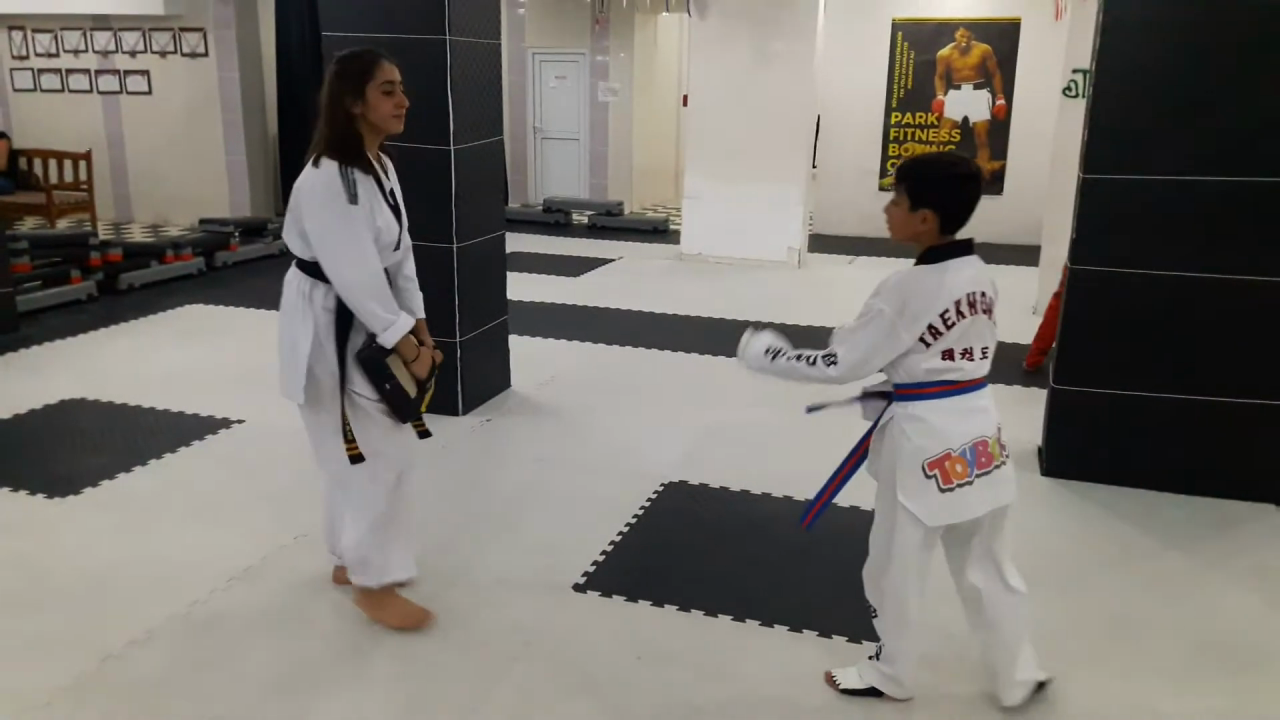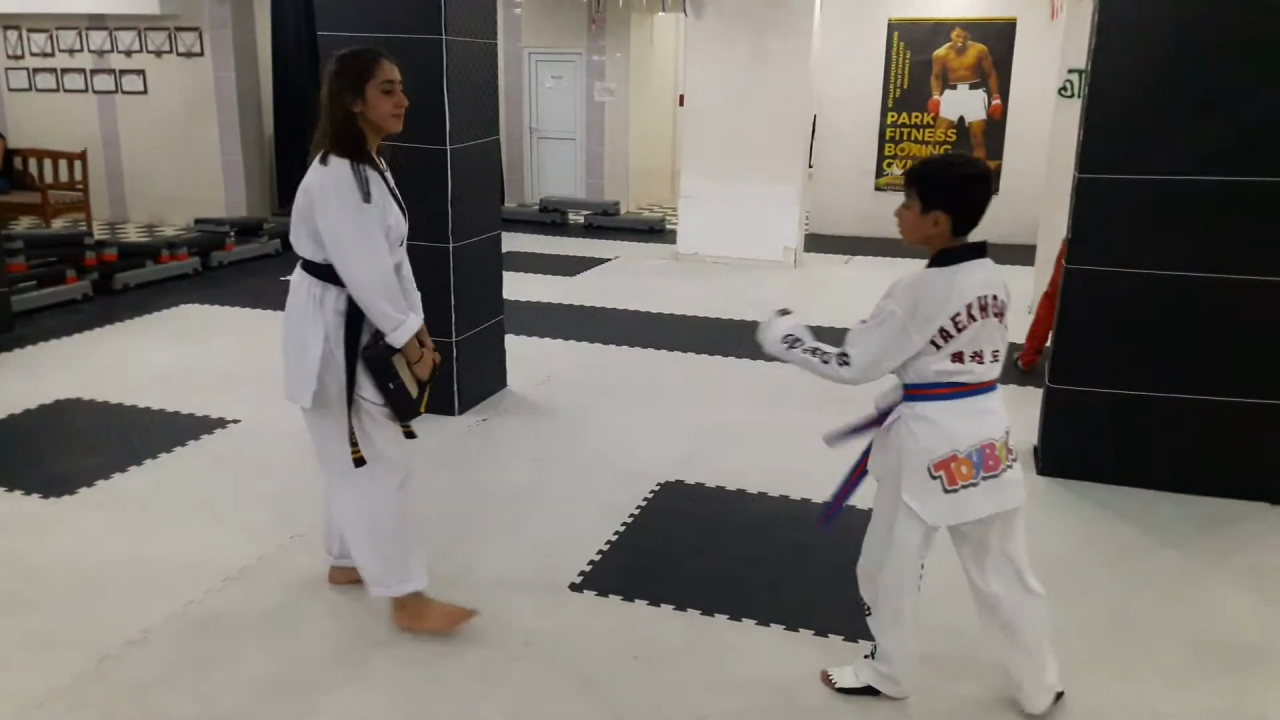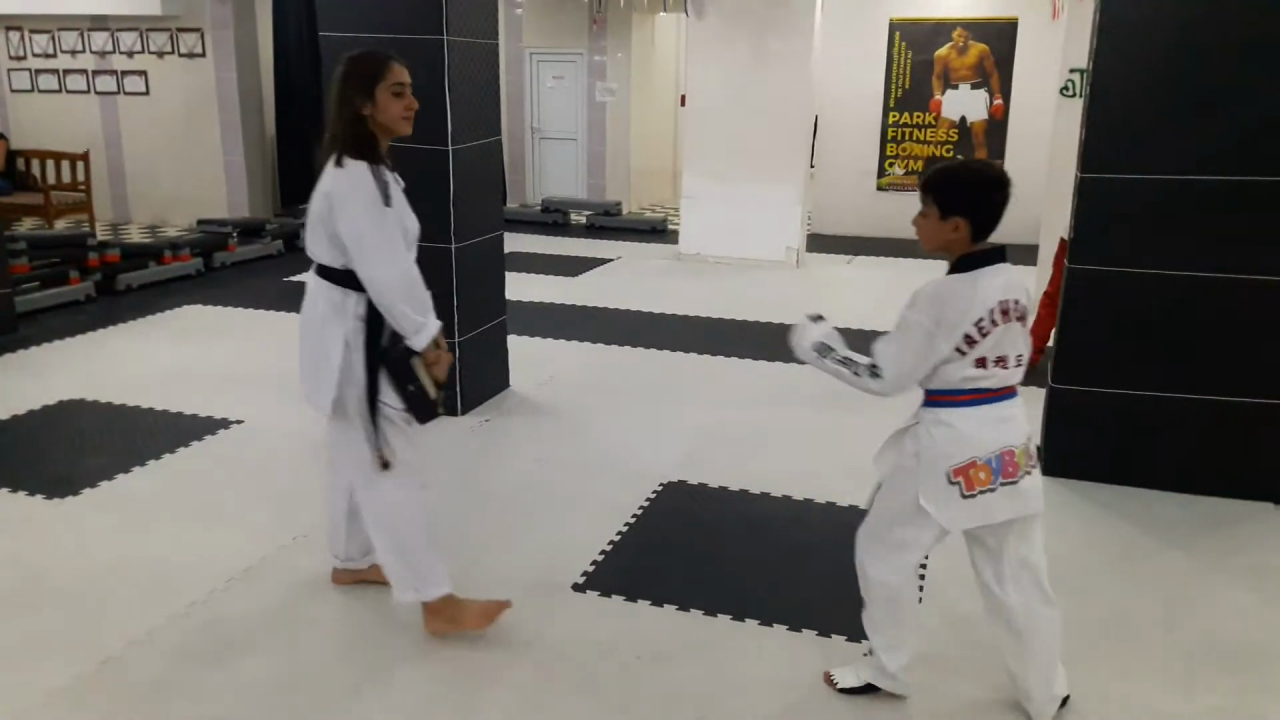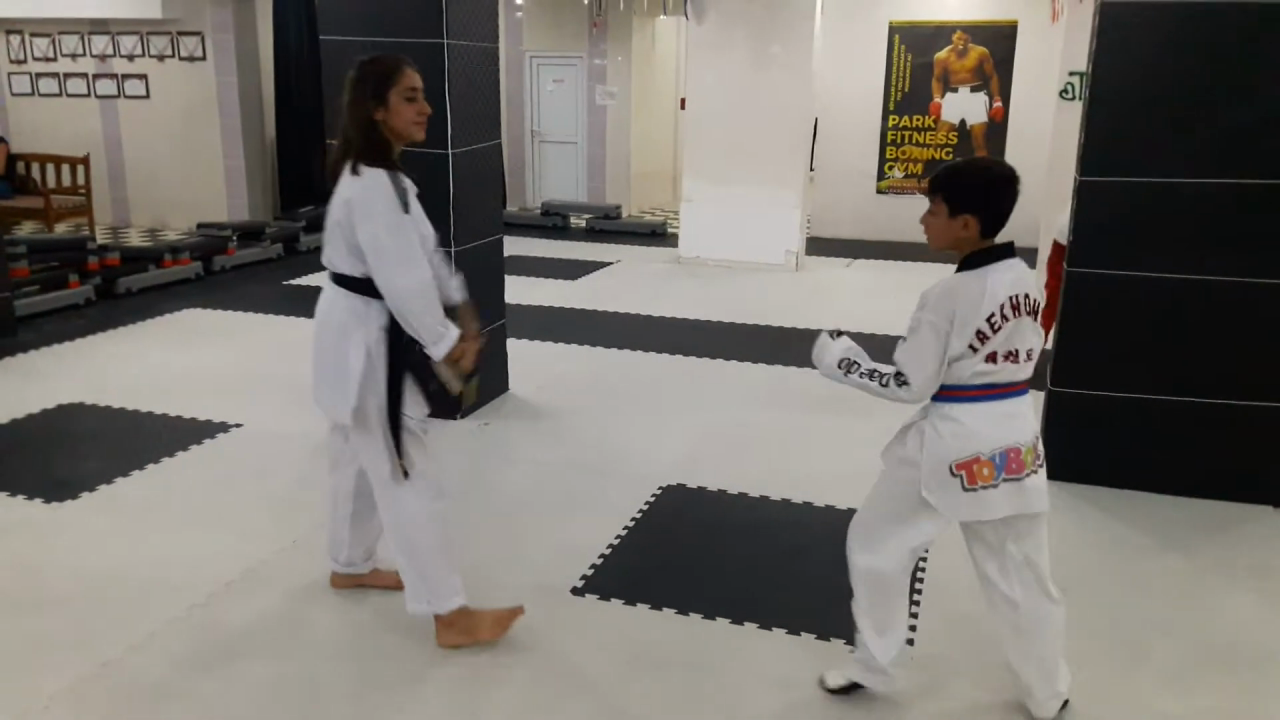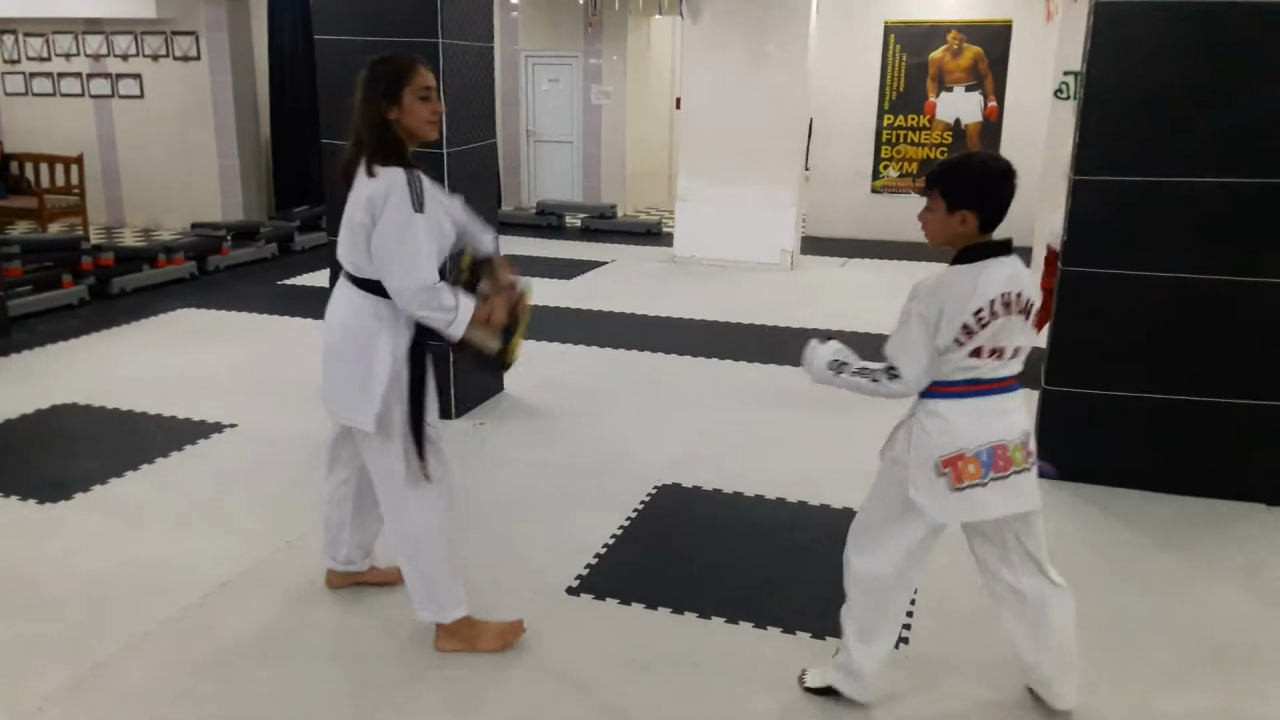
dt=0.1s
person 1, frame 1
left shoulder: (379, 166)
right shoulder: (329, 180)
left elbow: (397, 255)
right elbow: (356, 276)
left wrist: (420, 328)
right wrist: (405, 344)
left hip: (362, 323)
right hip: (328, 330)
left knee: (359, 454)
right knee: (380, 454)
left ankle: (353, 561)
right ankle: (375, 583)
person 1, frame 2
left shoulder: (367, 165)
right shoulder: (337, 177)
left elbow: (391, 257)
right elbow: (368, 273)
left wrist: (417, 326)
right wrist: (411, 340)
left hip: (353, 324)
right hip: (333, 330)
left knee: (349, 453)
right knee: (375, 462)
left ankle: (346, 561)
right ankle: (407, 597)
person 1, frame 3
left shoulder: (370, 169)
right shoulder: (354, 180)
left elbow: (400, 261)
right elbow: (387, 276)
left wrist: (430, 330)
right wrist: (429, 343)
left hip: (366, 329)
right hip: (351, 335)
left knee: (360, 456)
right knee: (395, 466)
left ankle: (350, 560)
right ankle: (437, 602)
person 1, frame 4
left shoulder: (373, 173)
right shoulder: (375, 188)
left elbow: (420, 252)
right elbow: (409, 287)
left wrist: (459, 304)
right wrist: (451, 342)
left hip: (358, 331)
right hip: (366, 341)
left knee: (364, 459)
right knee: (407, 475)
left ankle: (351, 565)
right ankle: (450, 614)
person 1, frame 5
left shoulder: (384, 172)
right shoulder: (395, 186)
left elbow: (446, 213)
right elbow: (415, 288)
left wrist: (493, 256)
right wrist: (478, 313)
left hip: (364, 329)
right hip: (382, 342)
left knee: (361, 458)
right knee: (416, 478)
left ankle: (346, 563)
right ankle: (452, 621)
person 2, frame 1
left shoulder: (905, 290)
right shoulder: (979, 277)
left elbow: (842, 364)
left wrist: (765, 351)
right wrist: (891, 395)
left hip: (923, 442)
right hip: (977, 435)
left knee: (895, 563)
right knee: (988, 567)
left ankle: (892, 673)
right ankle: (1019, 676)
person 2, frame 2
left shoulder: (914, 292)
right shoulder: (991, 279)
left elbow: (853, 363)
left wrist: (784, 336)
right wrist: (898, 399)
left hip: (929, 443)
right hip: (986, 435)
left knee: (889, 562)
right knee: (1003, 571)
left ankle: (888, 671)
person 2, frame 3
left shoulder: (938, 299)
right shoulder: (1012, 284)
left elbow: (883, 376)
left wrist: (815, 342)
left hip: (948, 448)
right hip: (1006, 440)
left knee: (883, 553)
right knee: (1019, 577)
left ankle: (887, 668)
person 2, frame 4
left shoulder: (946, 297)
right shoulder: (1024, 281)
left elbow: (908, 384)
left wrist: (837, 357)
left hip: (954, 442)
right hip: (1014, 438)
left knee: (876, 543)
right knee: (1020, 574)
left ankle: (872, 664)
person 2, frame 5
left shoulder: (937, 291)
right shoulder: (1021, 279)
left elbow: (901, 377)
left wrist: (827, 361)
left hip: (944, 439)
right hip: (1006, 434)
left knee: (875, 549)
right knee: (1026, 567)
left ankle: (853, 672)
right ankle: (1058, 684)
